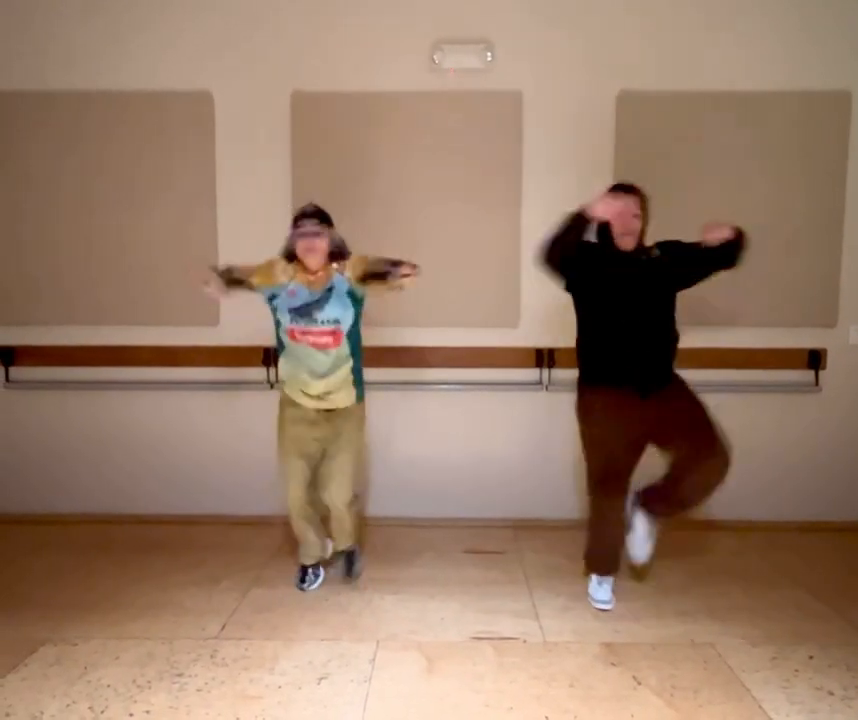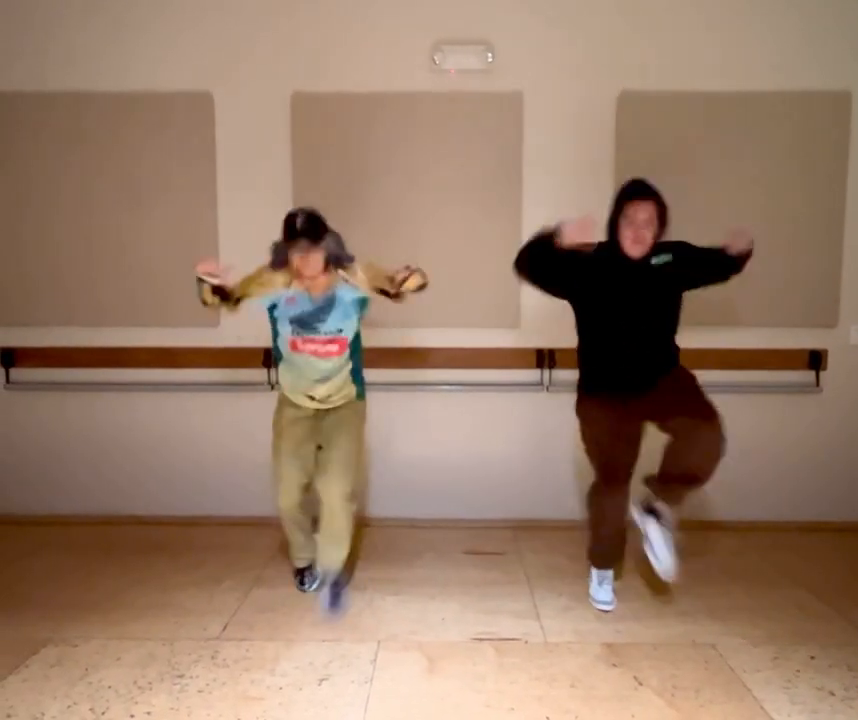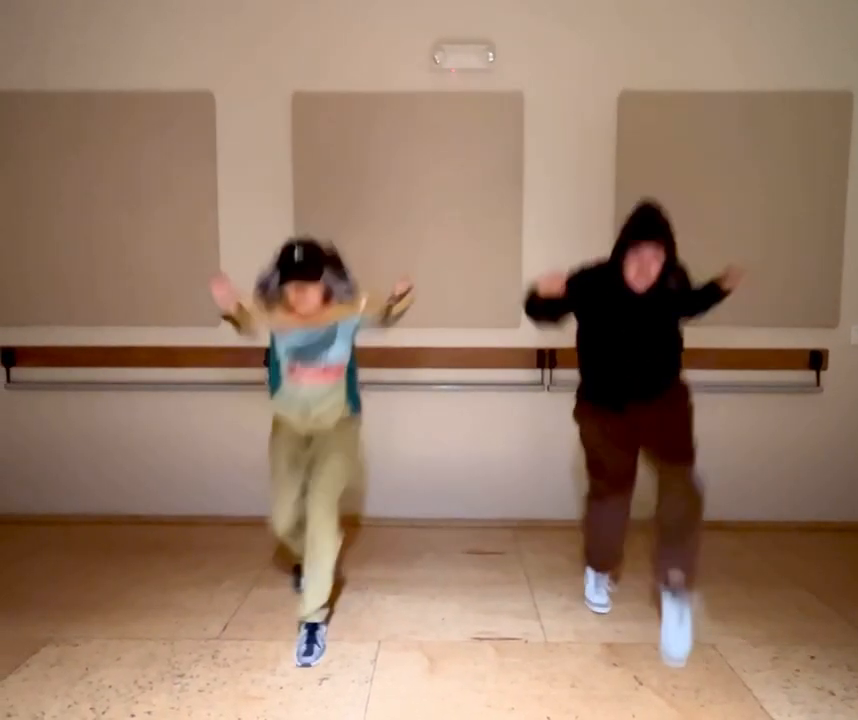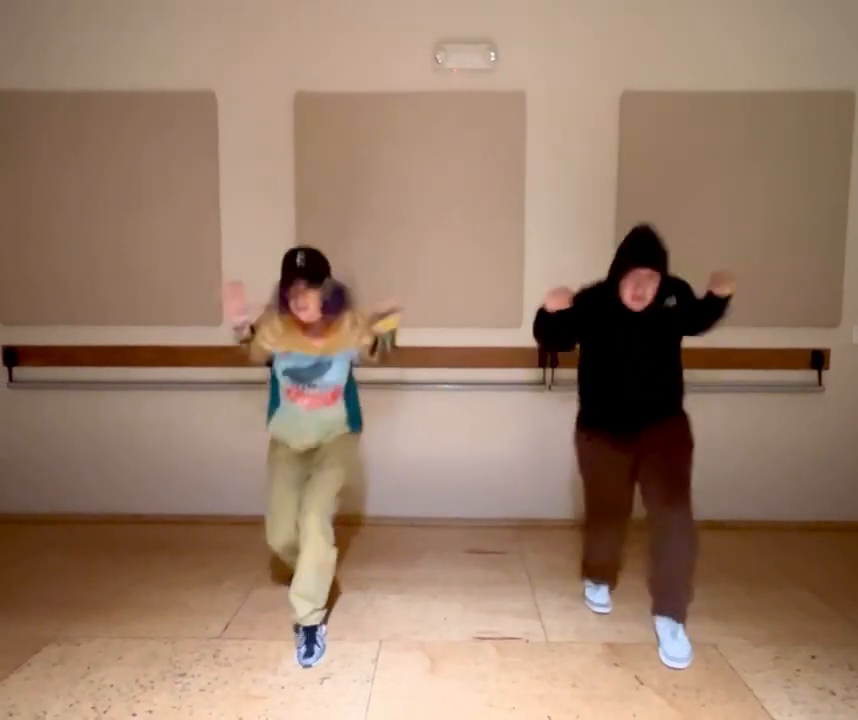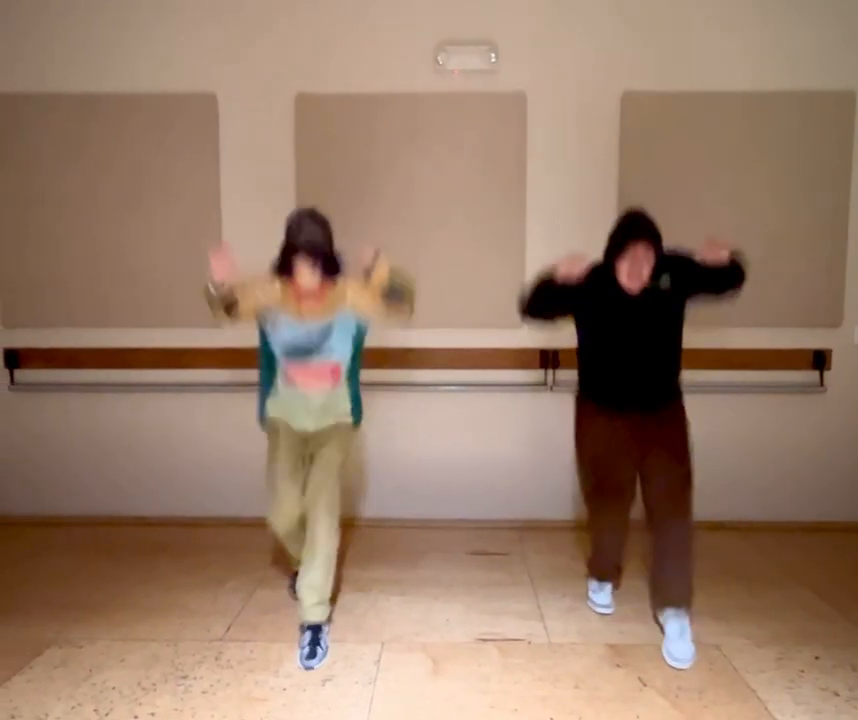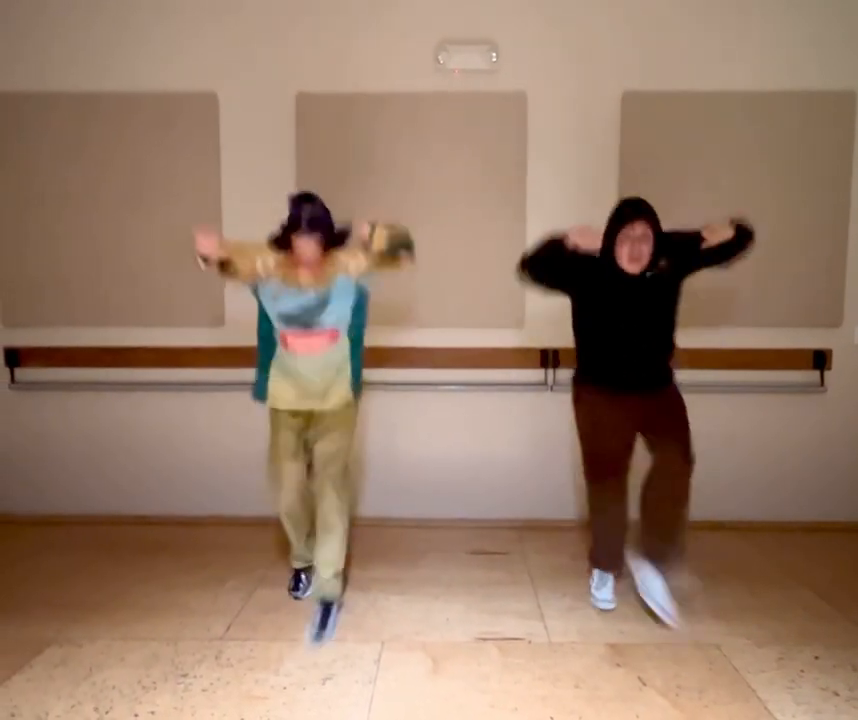
dt=0.1s
person 1, frame 1
left shoulder: (665, 259)
right shoulder: (587, 262)
left elbow: (721, 257)
right elbow: (557, 253)
left wrist: (727, 237)
right wrist: (589, 217)
left hip: (663, 387)
right hip: (605, 394)
left knee: (709, 459)
right knee: (609, 486)
left ankle: (645, 508)
right ankle: (601, 572)
person 1, frame 2
left shoulder: (672, 258)
right shoulder: (584, 265)
left elbow: (718, 267)
right elbow: (528, 265)
left wrist: (738, 250)
right wrist: (559, 238)
left hip: (664, 381)
right hip: (604, 394)
left knee: (704, 437)
right knee: (611, 480)
left ankle: (657, 508)
right ankle: (603, 568)
person 1, frame 3
left shoulder: (674, 278)
right shoulder: (589, 284)
left elbow: (687, 304)
right elbow: (541, 312)
left wrist: (720, 288)
right wrist: (542, 293)
left hip: (663, 398)
right hip: (603, 405)
left knee: (678, 478)
right knee: (609, 486)
left ankle: (676, 589)
right ankle: (599, 571)
person 1, frame 4
left shoulder: (676, 295)
right shoulder: (590, 305)
left elbow: (696, 323)
right elbow: (552, 341)
left wrist: (718, 298)
right wrist: (551, 313)
left hip: (664, 426)
right hip: (603, 431)
left knee: (672, 511)
right knee: (607, 513)
left ankle: (670, 619)
right ankle: (597, 579)
person 1, frame 5
left shoulder: (675, 273)
right shoulder: (589, 287)
left elbow: (726, 282)
right elbow: (533, 309)
left wrist: (725, 261)
right wrist: (556, 278)
left hip: (662, 410)
right hip: (603, 412)
left knee: (672, 499)
right knee: (608, 499)
left ankle: (674, 610)
right ankle: (602, 579)
person 1, frame 6
left shoulder: (674, 252)
right shoulder: (585, 267)
left elbow: (737, 242)
right elbow: (533, 268)
left wrist: (728, 233)
right wrist: (568, 243)
left hip: (657, 388)
right hip: (600, 391)
left knee: (675, 466)
right knee: (606, 479)
left ankle: (649, 561)
right ankle: (604, 571)
person 2, frame 1
left shoulder: (347, 274)
right shoulder: (280, 275)
left elbow: (388, 275)
right elbow: (238, 278)
left wrist: (390, 272)
right wrist: (224, 277)
left hip: (343, 403)
right hip: (295, 402)
left knee: (337, 490)
right knee: (296, 489)
left ankle: (346, 544)
right ankle: (312, 555)
person 2, frame 2
left shoulder: (352, 278)
right shoulder: (274, 281)
left elbow: (397, 285)
right elbow: (229, 297)
left wrist: (409, 280)
right wrist: (210, 283)
left hip: (342, 403)
right hip: (294, 404)
left knee: (335, 489)
right knee: (288, 495)
left ankle: (332, 571)
right ankle: (305, 559)
person 2, frame 3
left shoulder: (349, 304)
right shoulder: (271, 307)
left elbow: (387, 314)
right elbow: (246, 321)
left wrist: (396, 302)
right wrist: (231, 306)
left hip: (336, 423)
right hip: (289, 424)
left knee: (322, 509)
right knee: (282, 517)
left ankle: (313, 615)
right ankle: (309, 559)
person 2, frame 4
left shoulder: (349, 325)
right shoulder: (274, 325)
left elbow: (375, 349)
right elbow: (257, 353)
left wrist: (381, 331)
right wrist: (242, 326)
left hip: (335, 438)
right hip: (288, 440)
left knee: (314, 520)
right knee: (279, 534)
left ankle: (309, 620)
right ankle: (308, 570)
person 2, frame 5
left shoulder: (351, 297)
right shoulder: (270, 295)
left elbow: (403, 305)
right elbow: (230, 308)
left wrist: (384, 277)
right wrist: (219, 285)
left hip: (334, 425)
right hip: (285, 423)
left knee: (321, 510)
right knee: (282, 516)
left ankle: (314, 618)
right ankle: (304, 563)
person 2, frame 6
left shoulder: (348, 265)
right shoulder: (268, 266)
left elbow: (403, 254)
right elbow: (224, 261)
left wrist: (379, 239)
right wrist: (211, 252)
left hip: (334, 402)
right hip: (285, 402)
left knee: (330, 489)
right knee: (288, 494)
left ankle: (327, 590)
right ankle: (303, 560)
